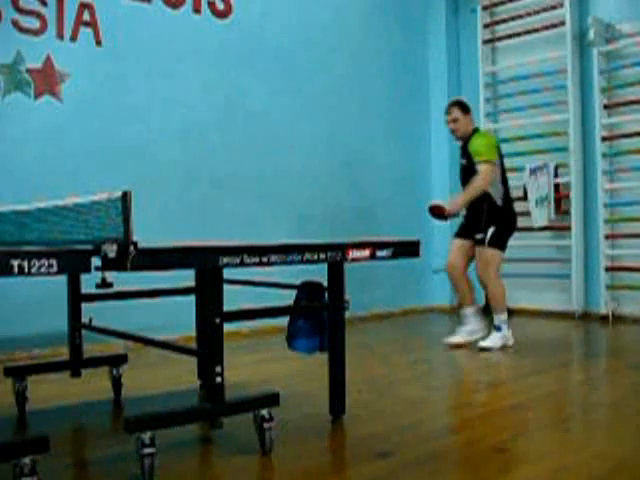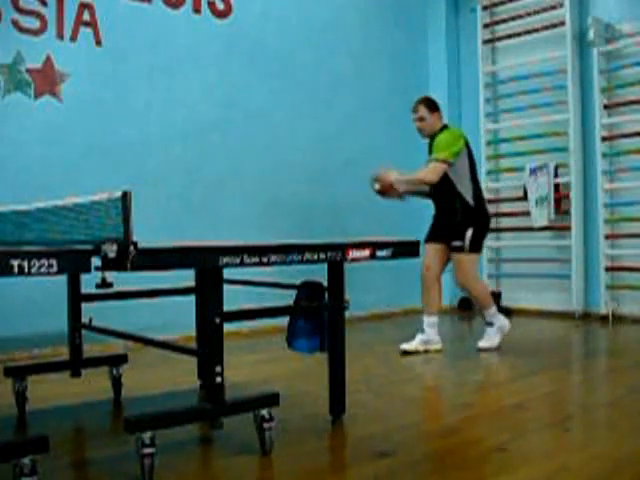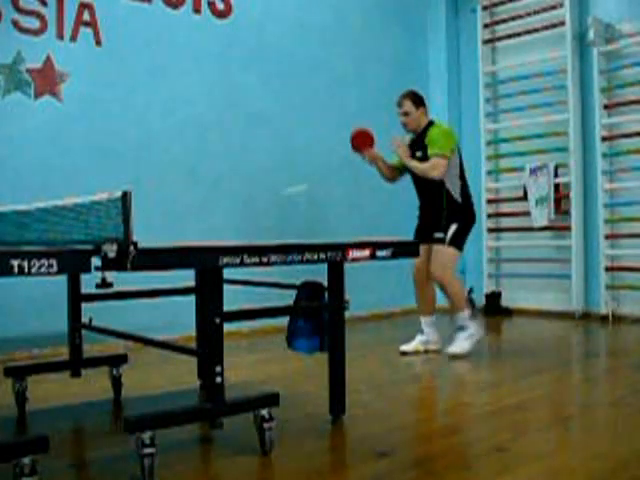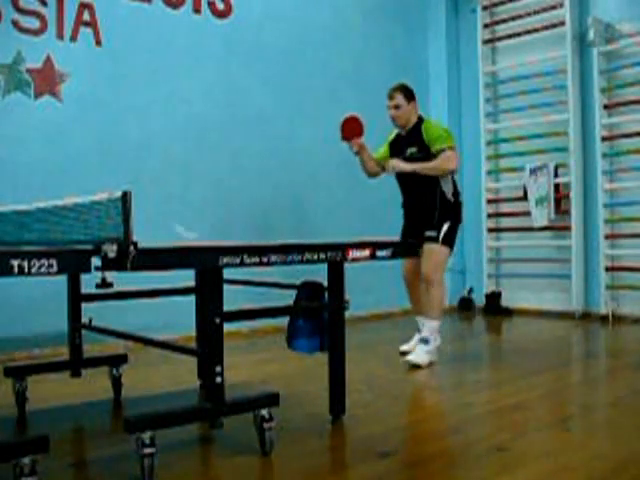
dt=0.7s
person 1, frame 1
left shoulder: (482, 141)
right shoulder: (466, 147)
left elbow: (486, 176)
left wrist: (461, 199)
right wrist: (459, 205)
left hip: (495, 217)
right hip: (475, 217)
left knee: (486, 273)
right knee: (454, 266)
left ankle: (502, 330)
right ankle: (472, 323)
person 1, frame 2
left shoulder: (449, 137)
right shoulder: (437, 143)
left elbow: (432, 175)
left wrist: (399, 178)
right wrist: (405, 190)
left hip: (467, 218)
right hip: (445, 218)
left knee: (465, 277)
right knee: (429, 272)
left ankle: (495, 322)
right ankle: (430, 335)
person 1, frame 3
left shoulder: (439, 134)
right shoulder: (412, 142)
left elbow: (436, 171)
right elbow: (393, 176)
left wrist: (407, 160)
right wrist: (377, 161)
left hip: (454, 214)
right hip: (429, 215)
left knee: (441, 272)
right knee: (420, 273)
left ankle: (468, 327)
right ankle: (429, 335)
person 1, frame 4
left shoulder: (433, 130)
right shoulder: (395, 140)
left elbow: (451, 163)
right elbow: (374, 169)
left wrist: (409, 166)
right wrist: (361, 151)
left hip: (441, 213)
right hip: (414, 215)
left knee: (431, 274)
right knee: (411, 275)
left ankle: (428, 343)
right ankle: (425, 331)
